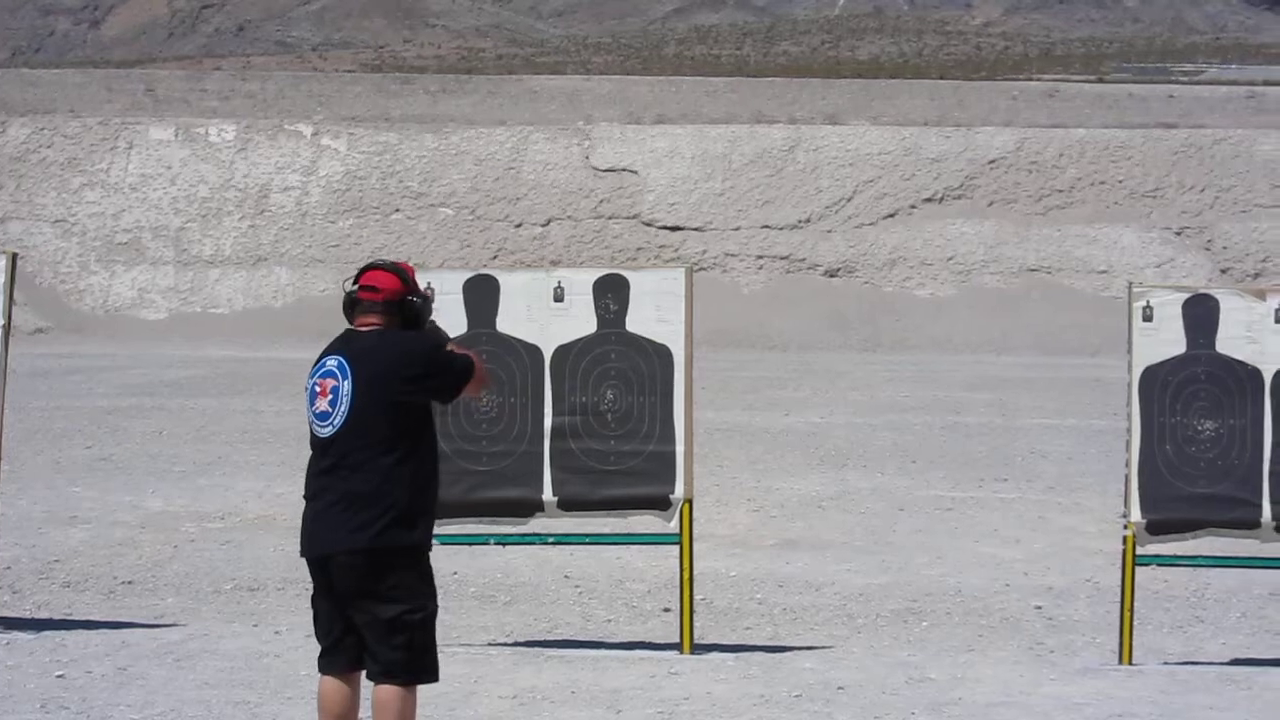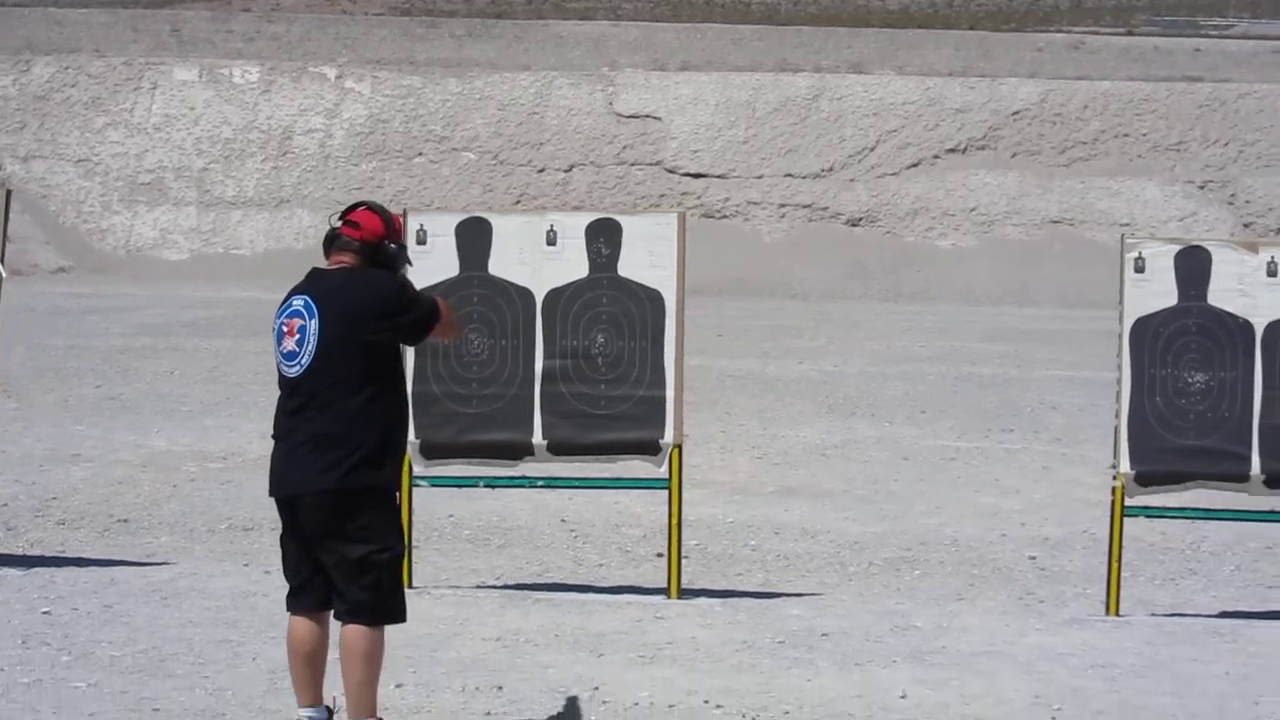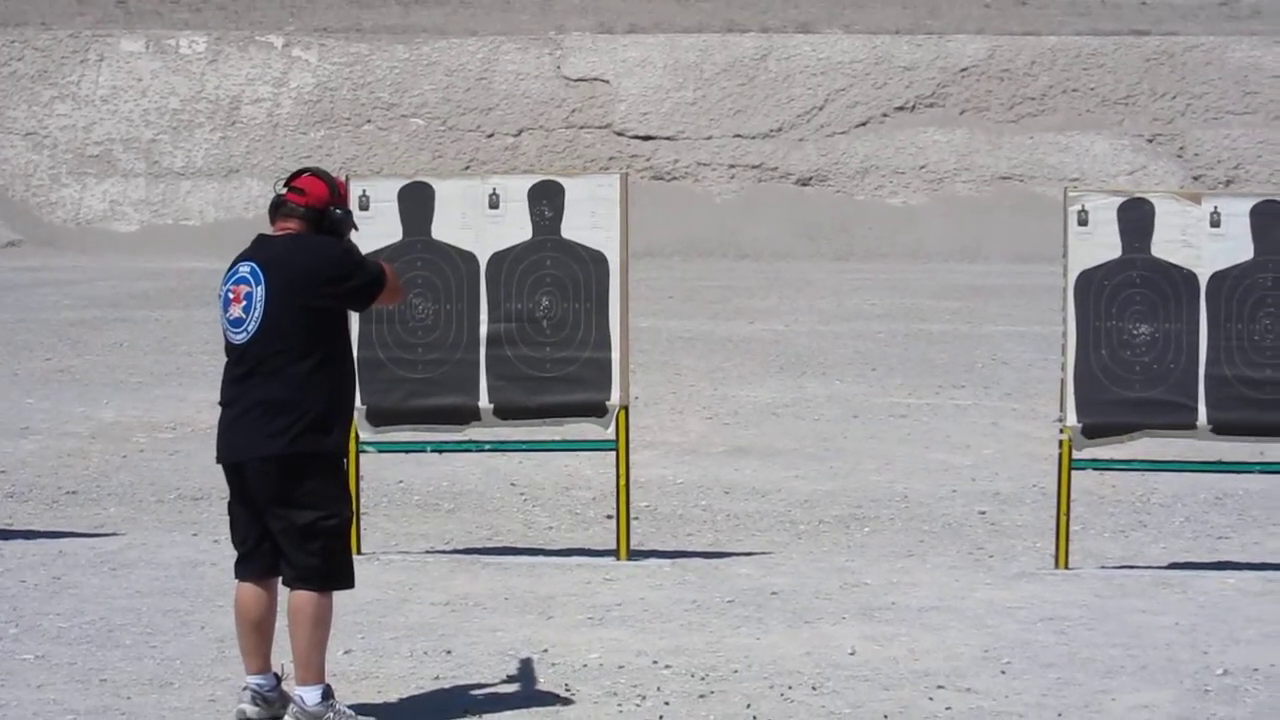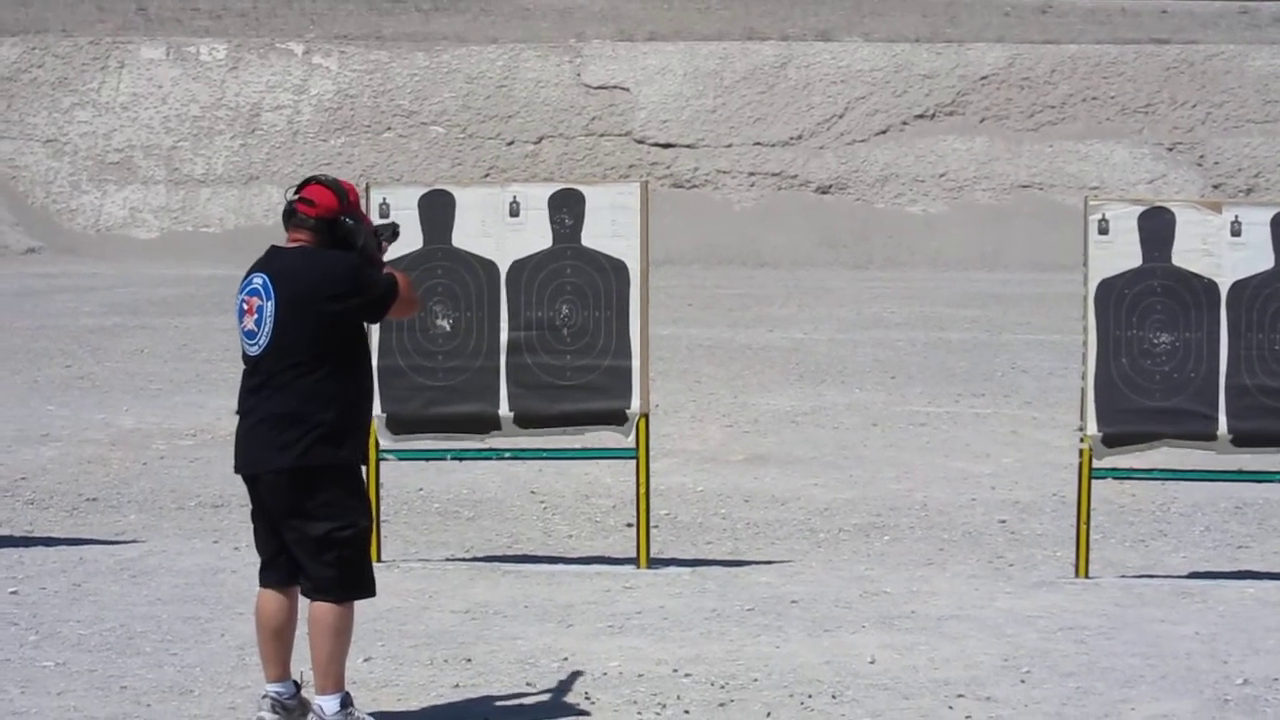
dt=1s
person 1, frame 1
left shoulder: (328, 358)
right shoulder: (409, 351)
right elbow: (477, 379)
right wrist: (438, 341)
left hip: (324, 539)
right hip: (382, 543)
left knee: (338, 664)
right knee: (396, 670)
person 1, frame 2
left shoulder: (296, 296)
right shoulder: (377, 291)
right elbow: (447, 326)
right wrist: (405, 290)
left hip: (293, 476)
right hip: (352, 480)
left knee: (307, 600)
right knee: (363, 608)
person 1, frame 3
left shoulder: (242, 263)
right shoulder: (321, 256)
right elbow: (391, 290)
right wrist: (350, 255)
left hip: (240, 442)
right hip: (297, 446)
left knee: (255, 569)
right knee: (312, 573)
person 1, frame 4
left shoulder: (261, 272)
right shoulder: (333, 270)
right elbow: (406, 302)
left wrist: (363, 264)
right wrist: (375, 261)
left hip: (261, 451)
right hip: (314, 456)
left knee: (278, 576)
right knee: (333, 583)
